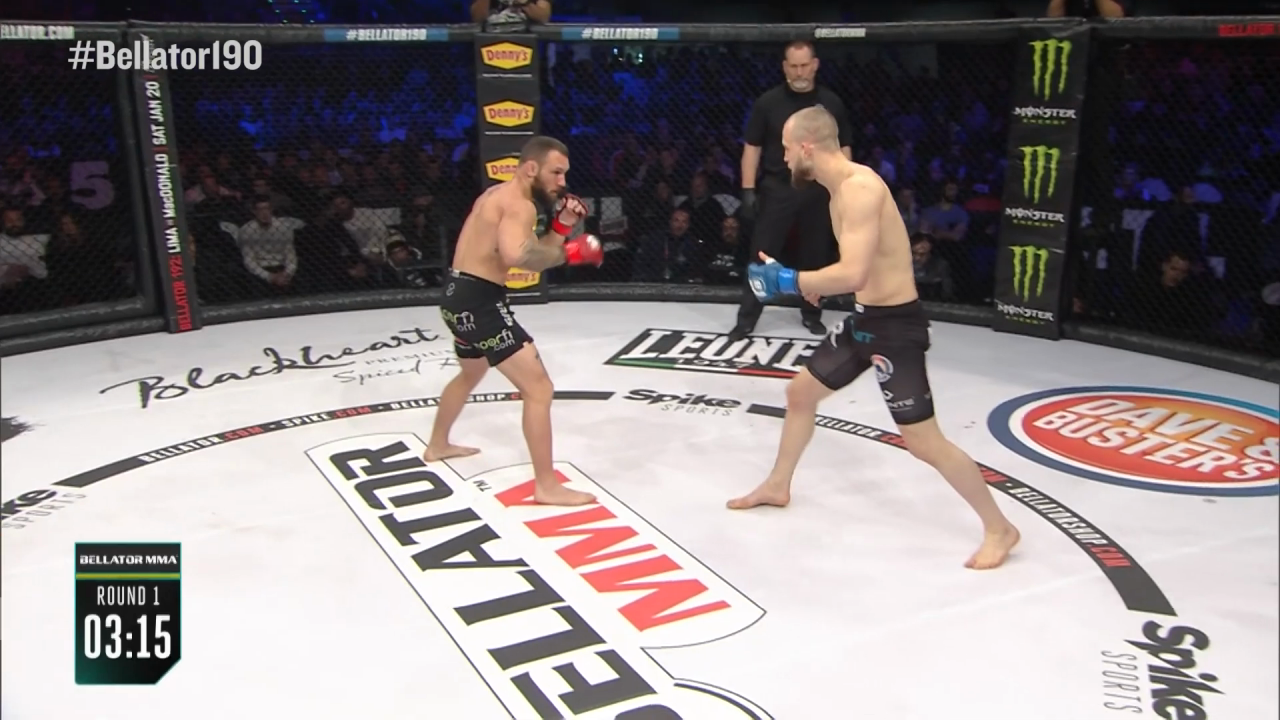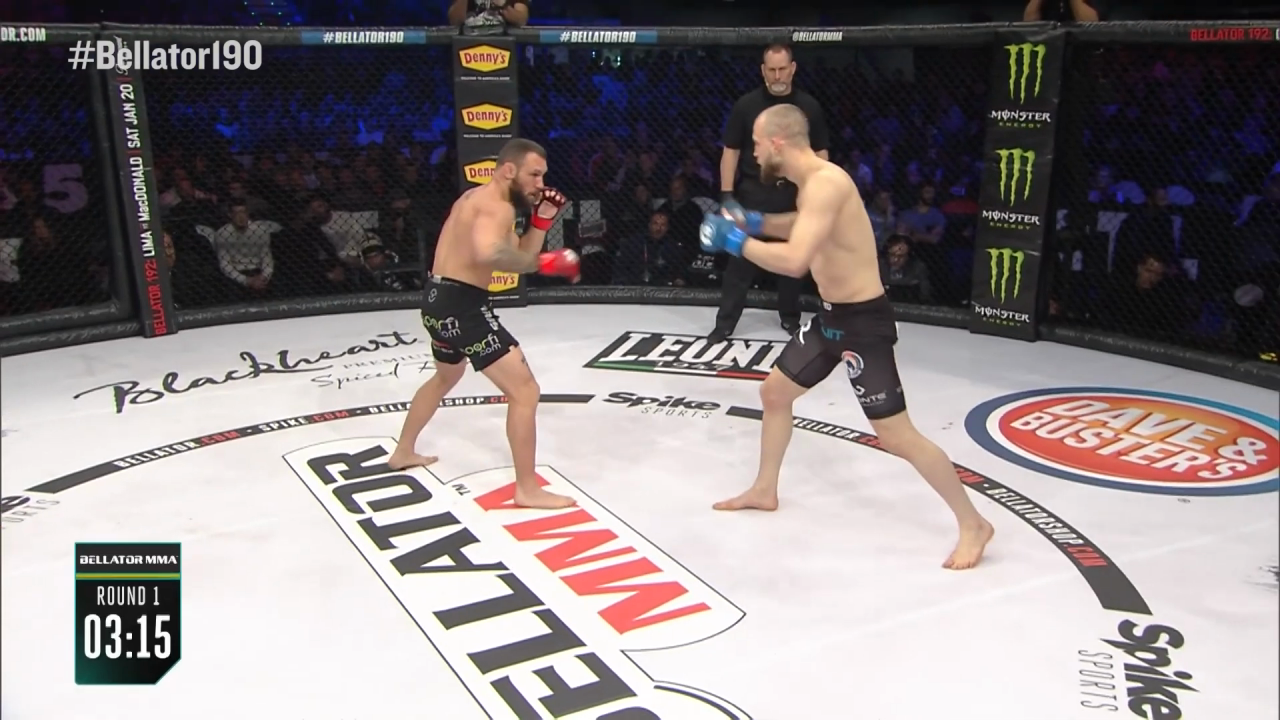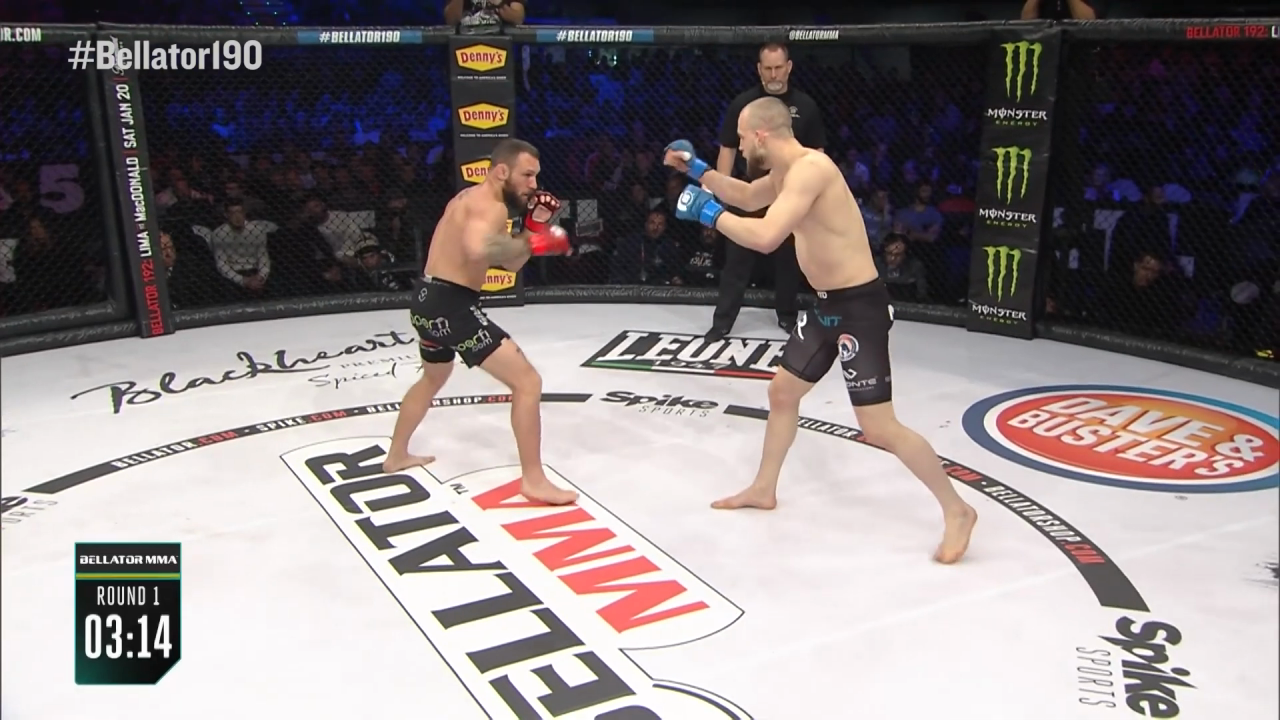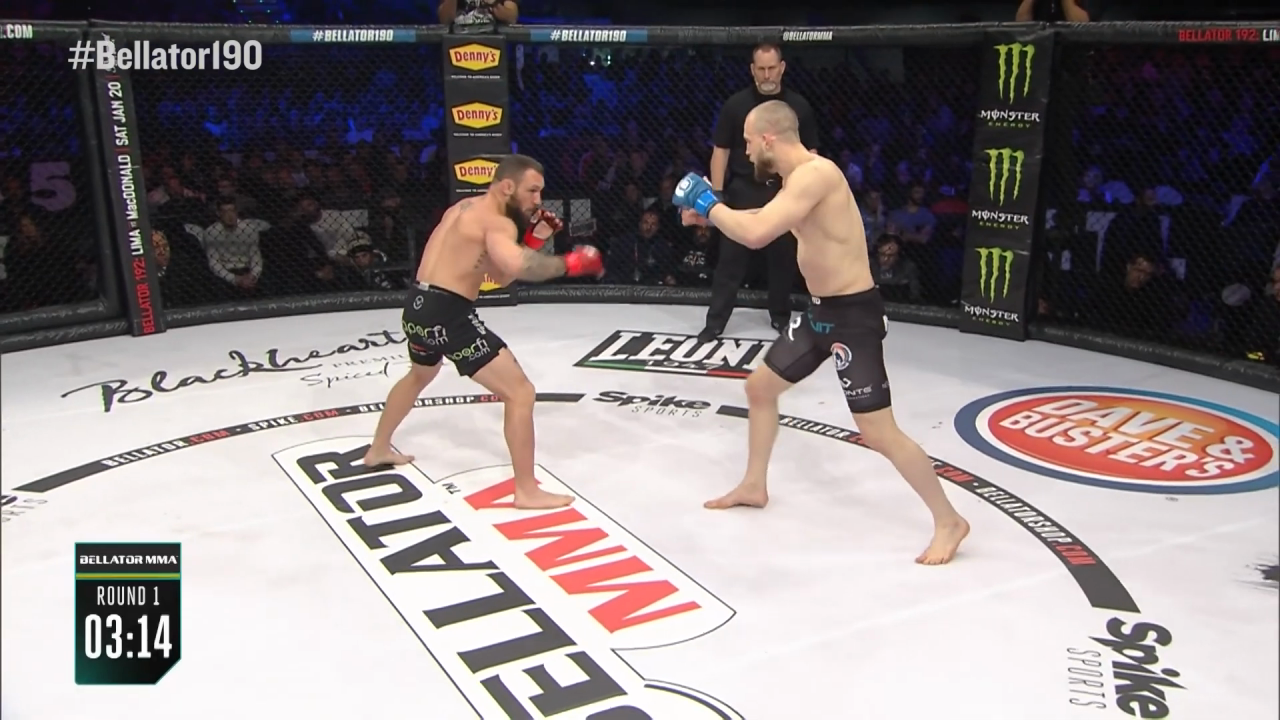
dt=0.2s
person 1, frame 1
left shoulder: (860, 188)
right shoulder: (843, 186)
left elbow: (853, 275)
left wrist: (790, 281)
right wrist: (814, 280)
left hip: (897, 326)
right hip: (864, 320)
left knee: (925, 443)
right knee: (800, 393)
left ankle: (999, 529)
right ankle: (776, 486)
person 1, frame 2
left shoulder: (826, 183)
right shoulder: (810, 180)
left elbow: (795, 261)
left wrist: (736, 242)
right wrist: (756, 223)
left hip: (864, 321)
right hip: (831, 315)
left knee: (897, 437)
right knee: (774, 393)
left ankle: (972, 526)
right ankle: (764, 490)
person 1, frame 3
left shoulder: (811, 168)
right shoulder: (789, 171)
left elbow: (765, 237)
right elbow: (749, 198)
left wrist: (708, 213)
right wrist: (698, 170)
left hip: (860, 307)
right hip: (827, 305)
left knee: (879, 428)
right knee: (782, 394)
left ankle: (956, 512)
right ankle: (762, 489)
person 1, frame 4
left shoulder: (816, 174)
right shoulder: (797, 175)
left elbow: (756, 234)
right elbow: (764, 220)
left wrist: (708, 205)
right wrist: (709, 204)
left hip: (854, 315)
right hip: (820, 311)
left knee: (878, 433)
right knee: (759, 388)
left ankle: (948, 522)
right ankle: (753, 487)
person 2, frame 1
left shoulder: (501, 195)
right shoulder: (518, 204)
left elbow: (530, 253)
right elbow: (516, 256)
left wrist: (562, 227)
right wrist: (573, 252)
left hip: (461, 296)
right hip: (479, 300)
left knee: (470, 373)
right knee: (539, 389)
left ankle: (438, 445)
right ankle: (547, 486)
person 2, frame 2
left shoulder: (479, 198)
right shoulder: (496, 206)
left elbow: (516, 257)
right elbow: (491, 256)
left wrist: (543, 219)
right wrist: (548, 262)
left hip: (440, 300)
right hip: (461, 306)
left knee: (446, 378)
right knee: (525, 392)
left ankle: (403, 453)
right ankle: (527, 489)
person 2, frame 3
left shoulder: (474, 199)
right shoulder: (490, 205)
left elbow: (509, 260)
right elbow: (479, 250)
left wrist: (536, 222)
right wrist: (538, 243)
left hip: (429, 300)
right hip: (452, 305)
left knee: (432, 379)
right knee: (527, 382)
left ankle: (397, 455)
right ankle: (534, 479)
person 2, frame 4
left shoulder: (467, 208)
right shoulder: (495, 221)
left elbow: (501, 276)
right elbow: (518, 265)
left wrist: (534, 238)
right wrist: (570, 263)
left hip: (420, 307)
right hip: (448, 314)
left knee: (419, 376)
right knee: (520, 394)
left ankle: (379, 450)
right ankle: (527, 490)
person 3, frame 1
left shoulder: (831, 103)
right shoulder: (768, 101)
left elbow: (843, 149)
right elbow: (752, 147)
right wrist: (748, 189)
left hip: (818, 189)
right hip: (777, 187)
left knee: (815, 255)
right knee: (762, 255)
left ankle: (811, 314)
right ankle: (746, 319)
person 3, frame 2
left shoulder: (809, 107)
right shoulder: (746, 105)
left elbow: (820, 152)
right elbow: (731, 150)
right wrist: (727, 192)
left hip: (795, 192)
right hip: (755, 191)
right knee: (740, 259)
left ankle: (790, 317)
right ankle: (725, 322)
person 3, frame 3
left shoulder: (805, 105)
right shoulder: (742, 103)
left elbow: (816, 151)
right elbow: (727, 149)
left knee: (789, 257)
right knee: (738, 258)
left ankle: (787, 315)
right ankle: (723, 321)
person 3, frame 4
left shoulder: (799, 106)
right shoulder: (736, 104)
left elbow: (809, 152)
right elbow: (721, 150)
right wrist: (717, 191)
right hip: (744, 190)
left knee: (783, 258)
right knee: (731, 258)
left ankle: (780, 316)
right ankle: (716, 321)
